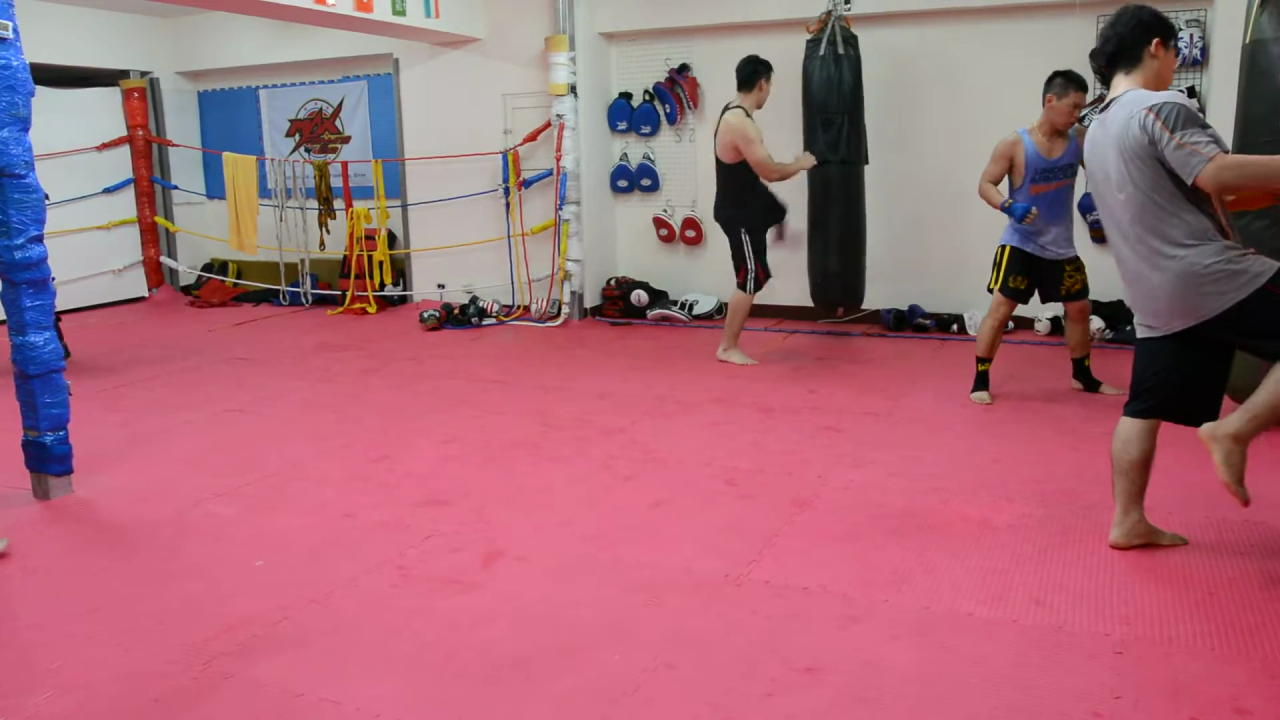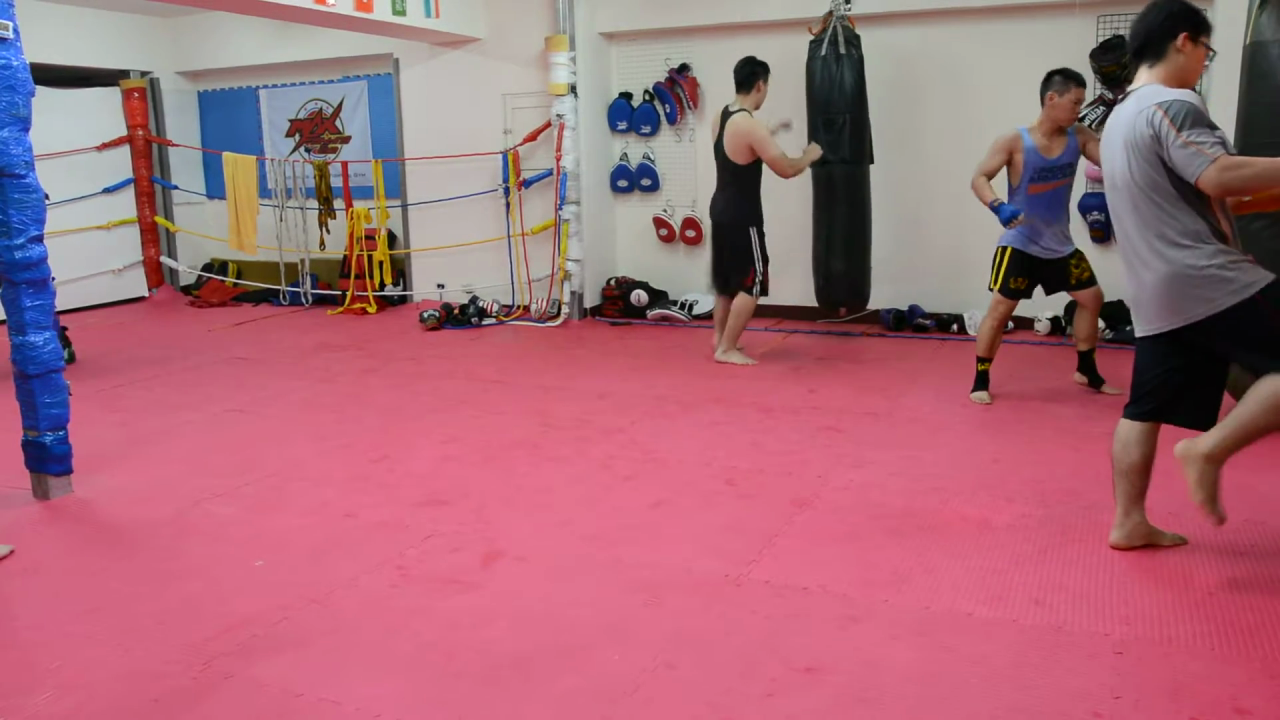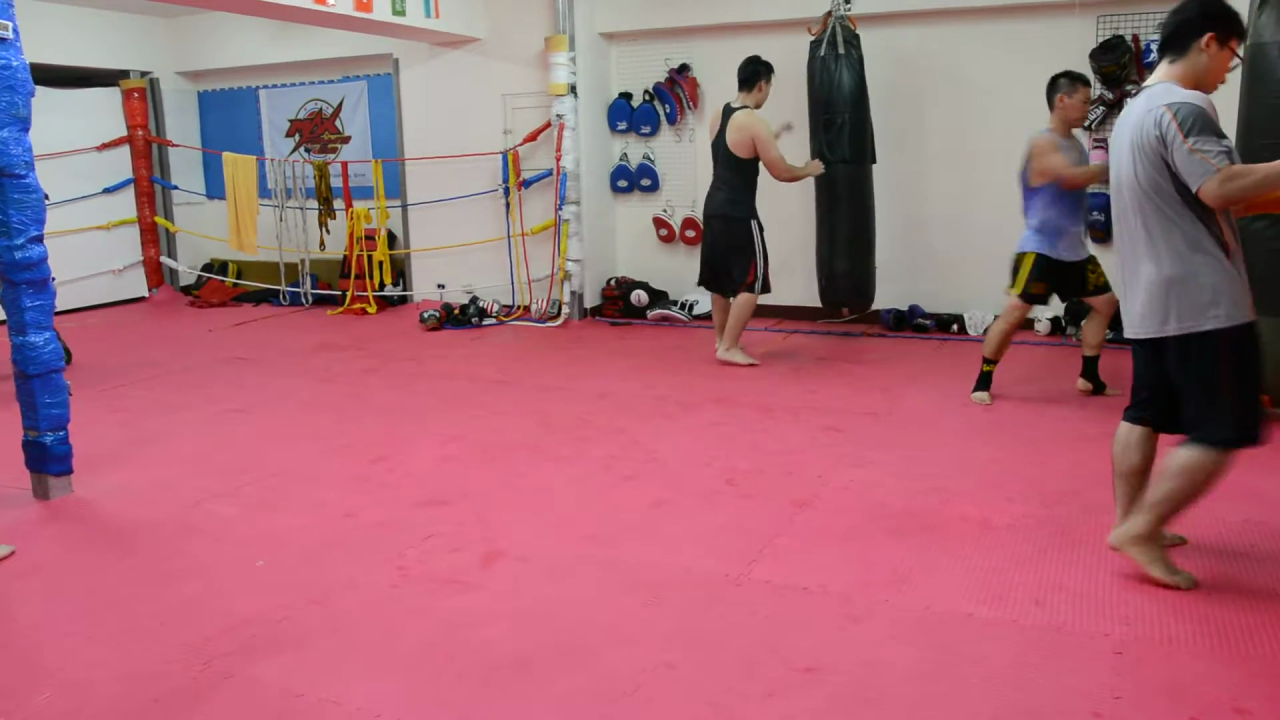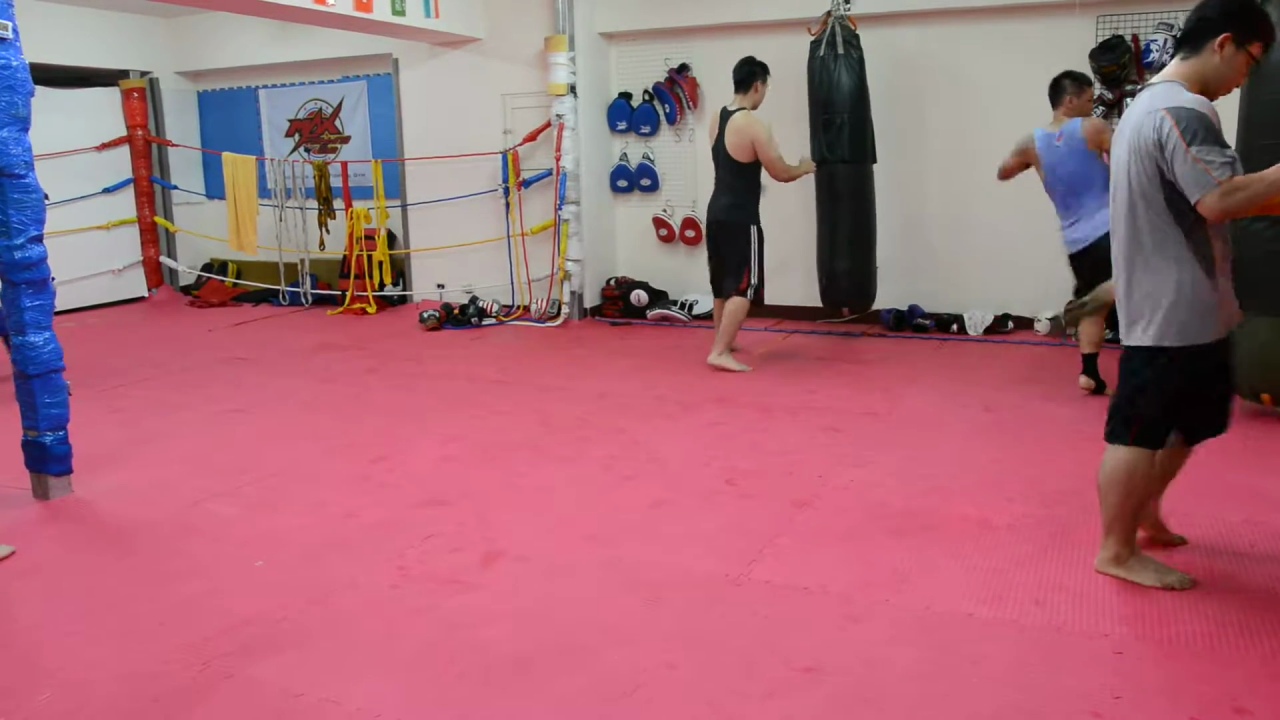
dt=0.2s
person 1, frame 1
left shoulder: (1097, 132)
right shoulder: (1162, 109)
right elbow: (1220, 175)
left hip: (1157, 298)
right hip: (1211, 278)
left knee: (1143, 408)
left ankle: (1128, 523)
right ankle: (1232, 430)
person 1, frame 2
left shoulder: (1118, 120)
right shoulder: (1173, 105)
right elbow: (1221, 177)
left hip: (1157, 295)
right hip: (1208, 284)
left knee: (1145, 409)
left ankle: (1128, 523)
right ankle: (1209, 448)
person 1, frame 3
left shoulder: (1132, 112)
right shoulder: (1184, 106)
right elbow: (1222, 189)
left wrist: (1261, 197)
left hip: (1152, 299)
right hip: (1199, 300)
left knee: (1145, 413)
right knee: (1217, 433)
left ankle: (1129, 523)
right ankle: (1140, 529)
person 1, frame 4
left shoulder: (1145, 105)
right shoulder: (1185, 112)
right elbow: (1220, 201)
left hip: (1156, 299)
right hip: (1174, 308)
left knee: (1191, 417)
right knee: (1135, 431)
left ankle: (1143, 517)
right ankle: (1117, 552)
person 2, frame 1
left shoulder: (1079, 139)
right shoulder: (1014, 145)
right elbow: (985, 185)
right wrist: (1010, 207)
left hip: (1061, 247)
right hip: (1020, 244)
left knee: (1080, 309)
right knee: (1000, 310)
left ankle: (1082, 376)
right ankle: (981, 381)
person 2, frame 2
left shoulder: (1079, 137)
right shoulder: (1014, 142)
right elbow: (979, 178)
right wrist: (998, 207)
left hip: (1061, 245)
right hip: (1020, 244)
left knee: (1092, 299)
right knee: (1000, 309)
left ankle: (1087, 371)
right ankle: (981, 381)
person 2, frame 3
left shoulder: (1074, 143)
right shoulder: (1045, 142)
right elbow: (1073, 176)
left hip: (1076, 251)
right hip: (1041, 248)
left knee: (1105, 304)
right knee: (1014, 314)
left ankle: (1089, 377)
right ankle: (983, 381)
person 2, frame 4
left shoulder: (1032, 141)
right shoulder: (1092, 128)
left elbow: (1004, 172)
left hip: (1077, 238)
right hip: (1104, 228)
left knee: (1099, 307)
left ankle: (1090, 374)
right ankle: (1092, 302)
person 3, frame 1
left shoulder: (734, 112)
right shoulder: (740, 124)
right elbow: (770, 171)
right wrist: (801, 164)
left hip: (750, 199)
right hip: (738, 212)
left knee: (776, 213)
right knee: (750, 280)
right ankle: (727, 348)
person 3, frame 2
left shoulder: (724, 116)
right shoulder: (750, 126)
right elbow: (786, 169)
left wrist: (770, 132)
right wrist: (810, 155)
left hip: (723, 209)
right hip: (741, 215)
left knee: (727, 277)
right knee: (751, 282)
left ankle: (720, 336)
right ankle: (727, 349)
person 3, frame 3
left shoulder: (720, 115)
right shoulder: (755, 122)
right elbow: (781, 172)
left wrist: (772, 136)
right wrist: (810, 170)
left hip: (714, 207)
right hip: (738, 213)
left knee: (721, 278)
right knee: (751, 281)
left ankle: (722, 340)
right ankle: (728, 348)
person 3, frame 4
left shoulder: (718, 119)
right shoulder: (754, 125)
right elbow: (781, 173)
right wrist: (804, 168)
left hip: (717, 211)
right hip: (741, 218)
left knee: (724, 284)
right knee: (744, 287)
left ankle: (724, 342)
right ankle: (720, 352)
